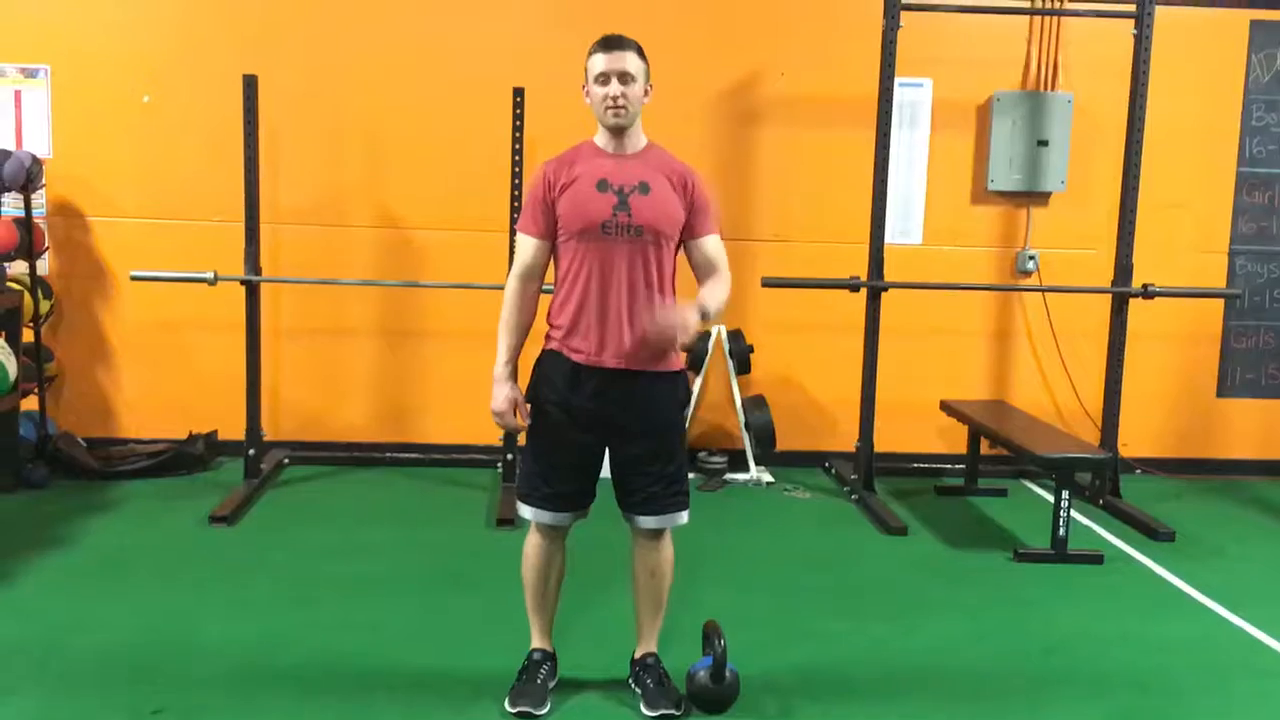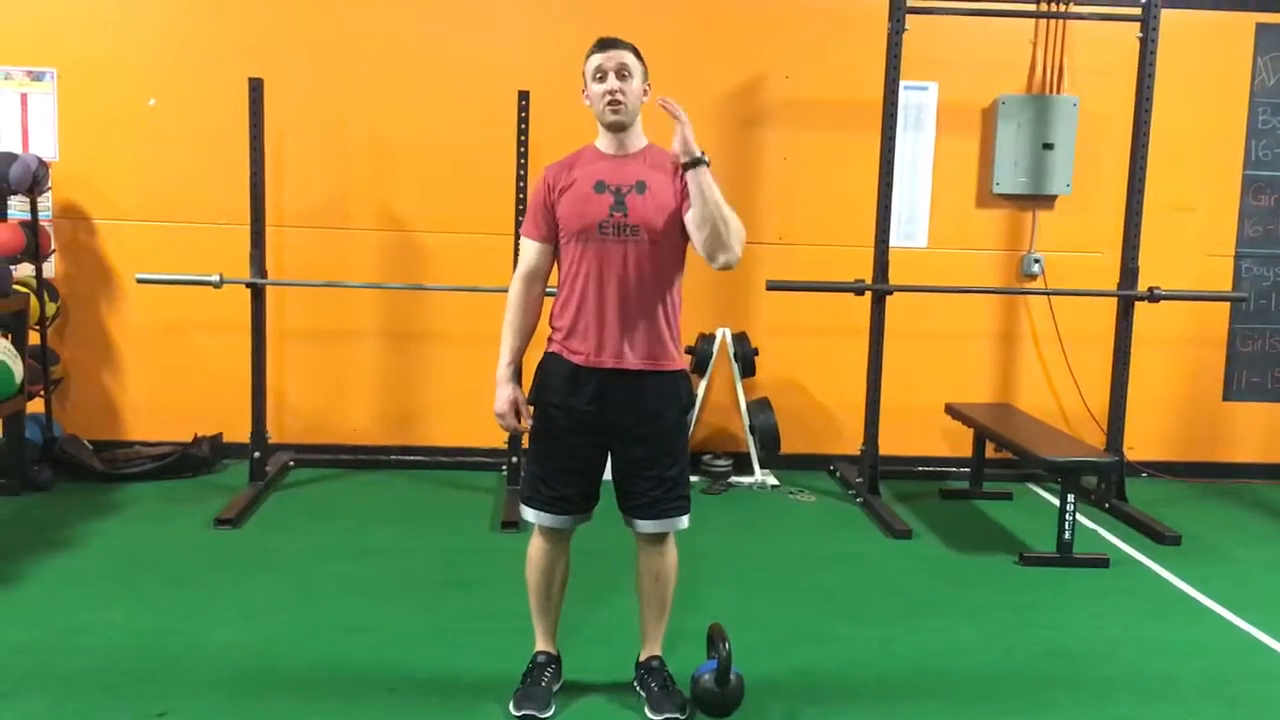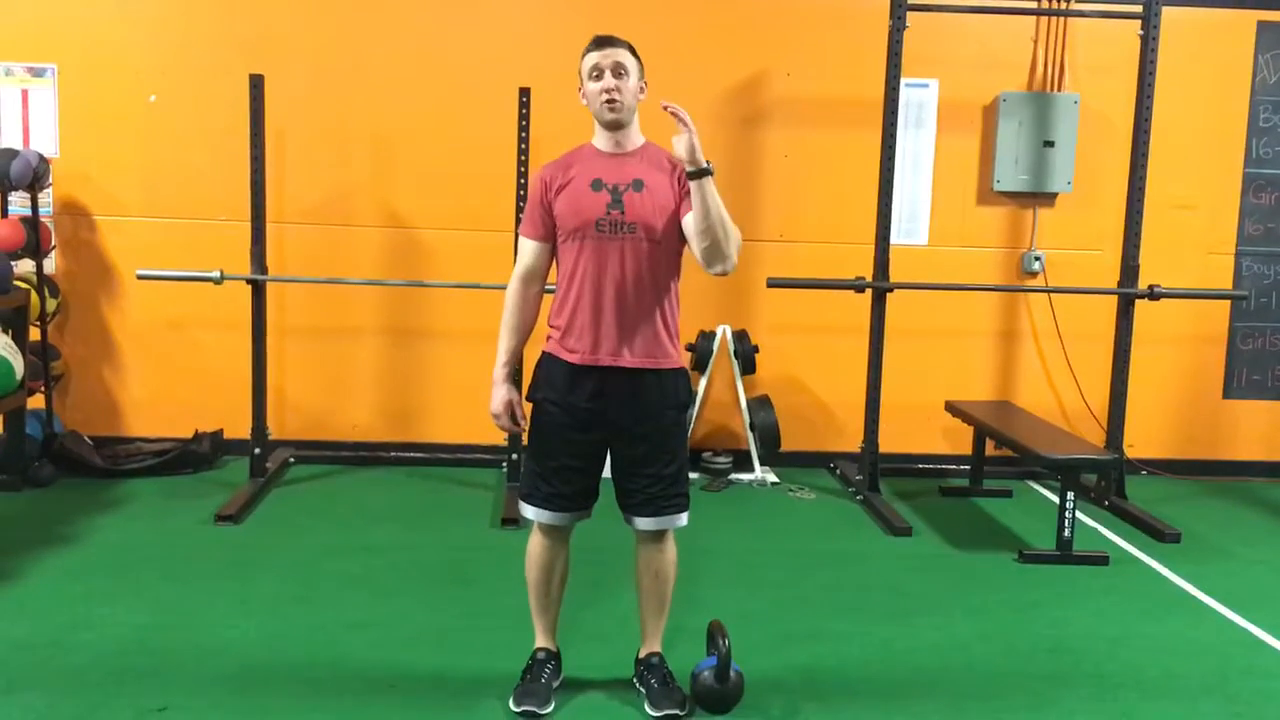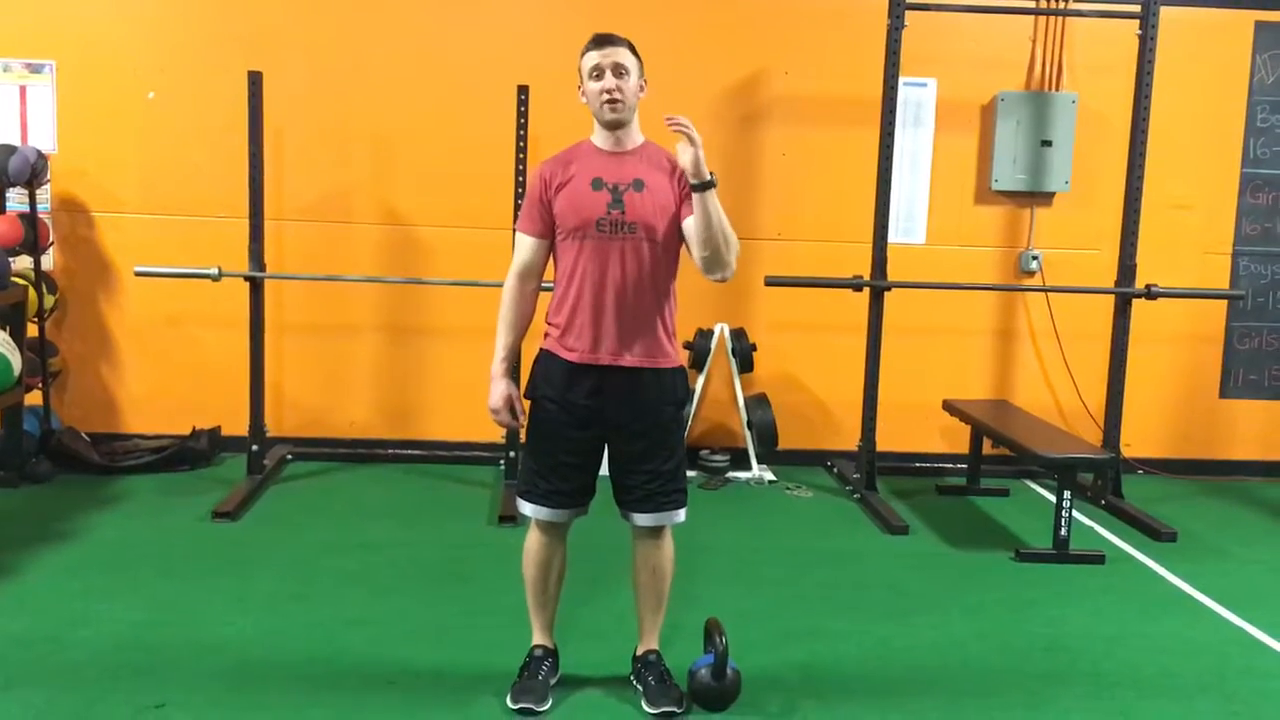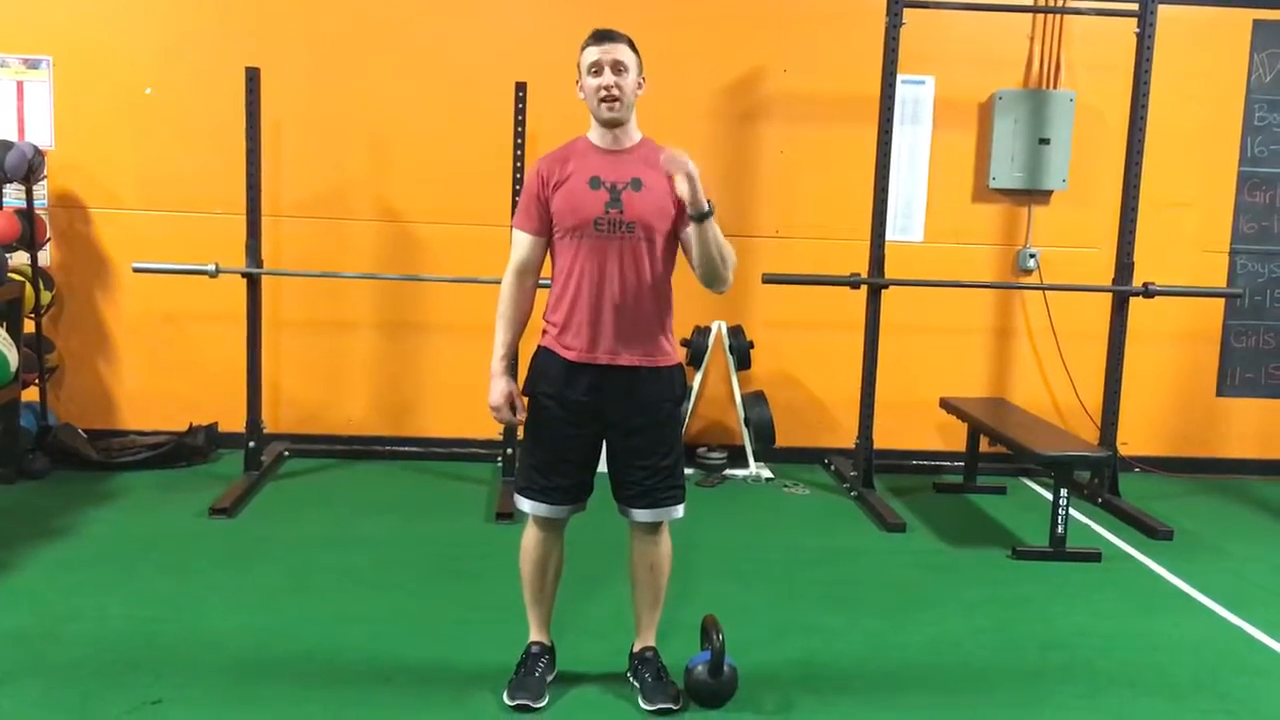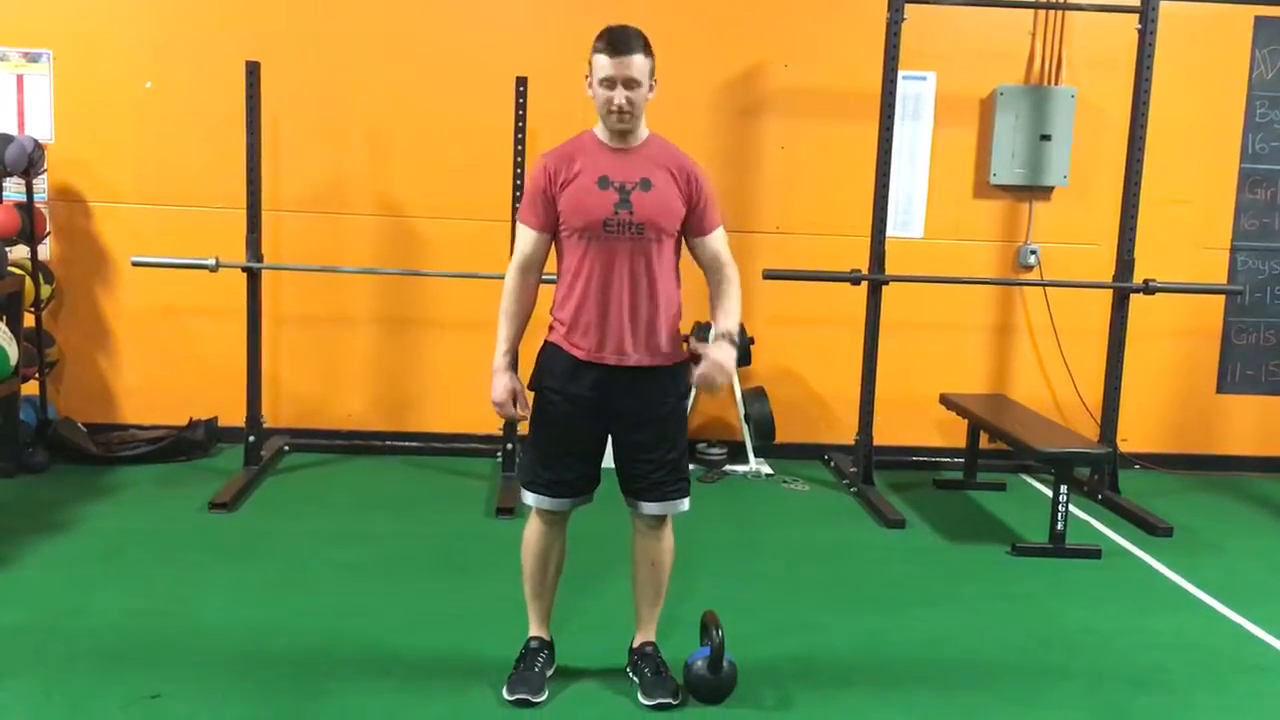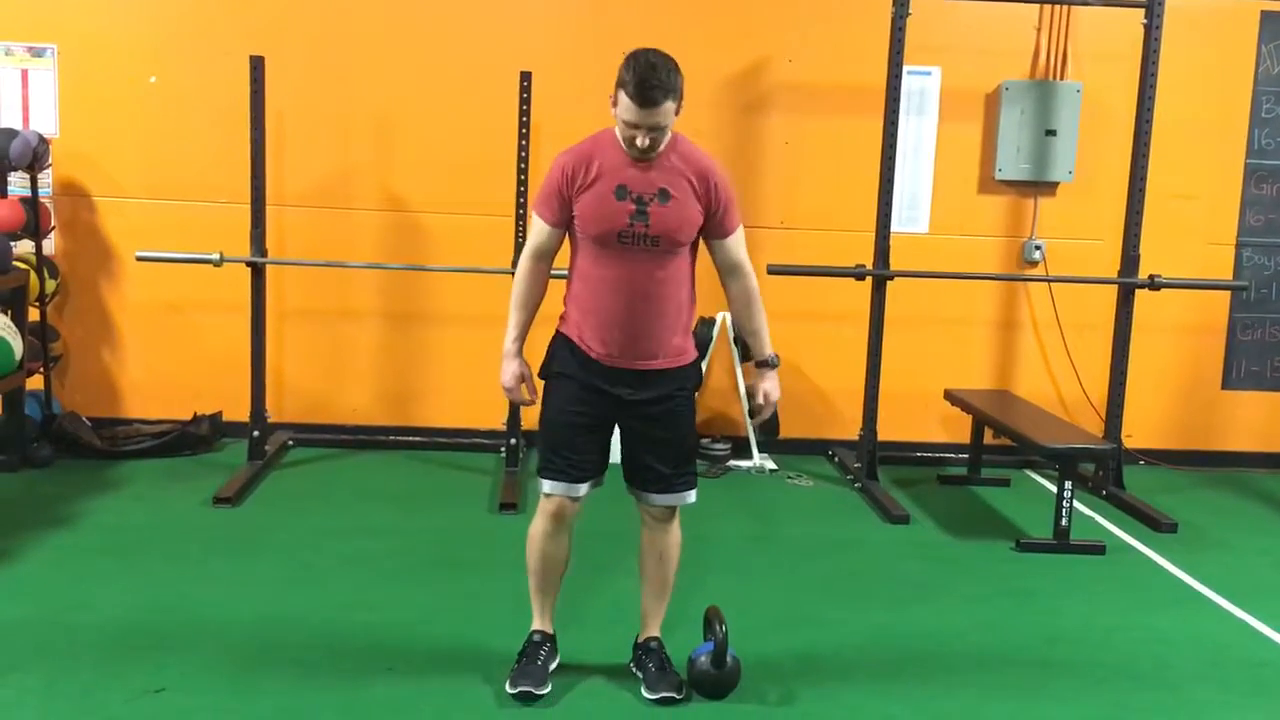
dt=0.4s
person 1, frame 1
left shoulder: (681, 180)
right shoulder: (556, 175)
left elbow: (718, 274)
right elbow: (524, 277)
left wrist: (695, 311)
right wrist: (504, 370)
left hip: (653, 379)
right hip: (567, 374)
left knee: (653, 525)
right knee: (548, 521)
left ankle: (647, 659)
right ankle: (540, 655)
person 1, frame 2
left shoulder: (680, 173)
right shoulder: (557, 178)
left elbow: (725, 253)
right elbow: (528, 280)
left wrist: (692, 158)
right wrist: (506, 372)
left hip: (655, 379)
right hip: (568, 376)
left knee: (656, 528)
right knee: (550, 524)
left ankle: (651, 662)
right ankle: (544, 657)
person 1, frame 3
left shoulder: (678, 174)
right shoulder: (555, 178)
left elbow: (721, 260)
right elbow: (526, 279)
left wrist: (697, 168)
right wrist: (503, 373)
left hip: (654, 378)
right hip: (567, 375)
left knee: (656, 525)
right knee: (550, 521)
left ankle: (651, 659)
right ankle: (544, 654)
person 1, frame 4
left shoulder: (676, 173)
right shoulder: (554, 174)
left elbow: (720, 267)
right elbow: (524, 275)
left wrist: (701, 178)
right wrist: (500, 368)
left hip: (652, 375)
right hip: (566, 372)
left knee: (653, 522)
right knee: (548, 518)
left ankle: (648, 656)
right ankle: (541, 651)
person 1, frame 5
left shoulder: (672, 175)
right shoulder: (551, 171)
left elbow: (718, 279)
right elbow: (520, 273)
left wrist: (698, 208)
right wrist: (501, 367)
left hip: (649, 374)
right hip: (563, 371)
left knee: (651, 519)
right knee: (545, 515)
left ankle: (645, 653)
right ankle: (538, 648)
person 1, frame 6
left shoulder: (683, 172)
right shoulder: (557, 167)
left elbow: (722, 270)
right elbow: (524, 268)
left wrist: (724, 337)
right wrist: (502, 362)
left hip: (655, 373)
right hip: (569, 367)
left knee: (654, 514)
right knee: (548, 510)
left ankle: (645, 648)
right ankle: (537, 643)
person 1, frame 7
left shoulder: (704, 177)
right shoulder: (574, 166)
left elbow: (737, 272)
right elbow: (536, 258)
left wrist: (765, 362)
right wrist: (512, 349)
left hip: (666, 371)
right hip: (580, 360)
left knee: (661, 509)
right knee: (557, 502)
left ankle: (649, 643)
right ankle: (541, 637)
